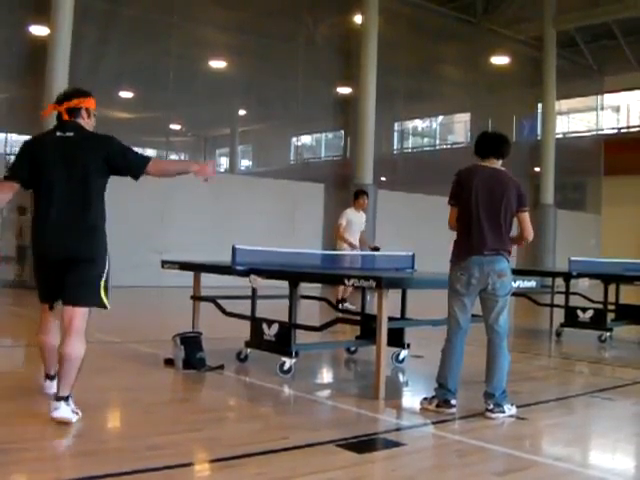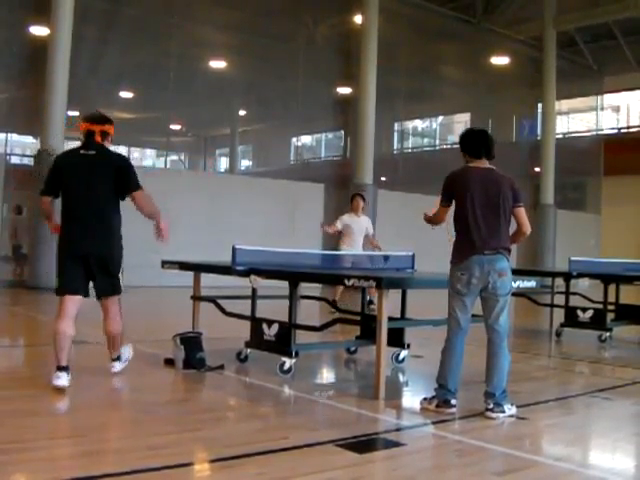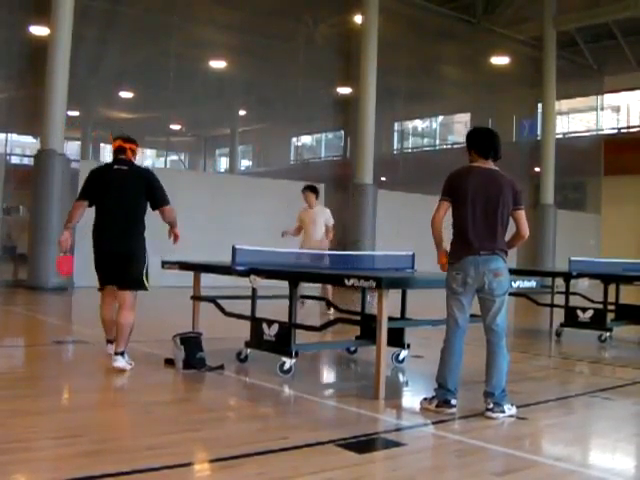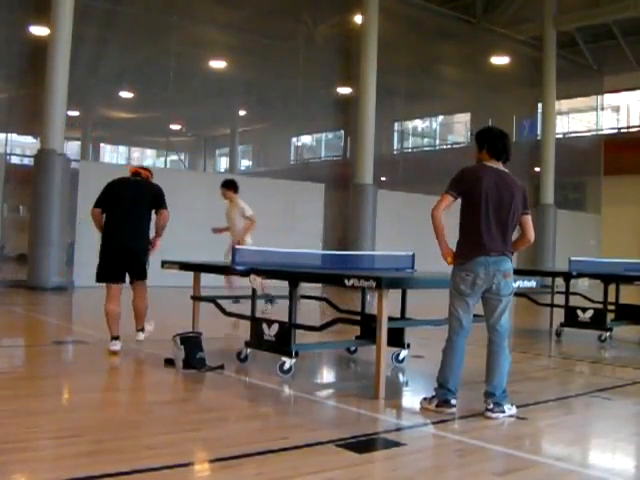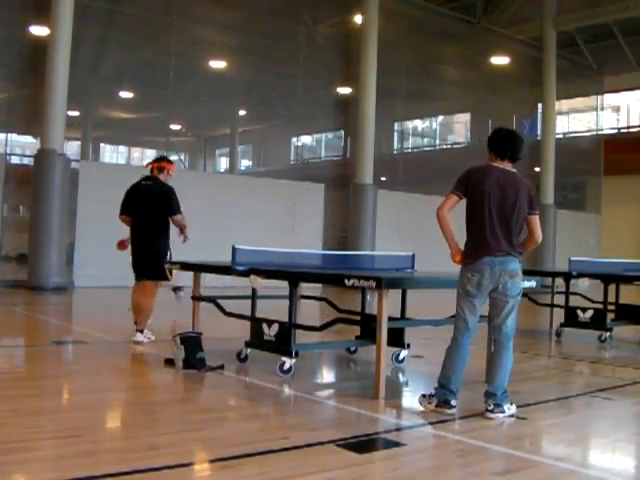
dt=0.5s
person 1, frame 1
left shoulder: (464, 176)
right shoulder: (513, 184)
left elbow: (453, 223)
right elbow: (527, 235)
left hip: (466, 262)
right hip: (498, 264)
left knee: (456, 332)
right knee: (498, 335)
left ankle: (445, 396)
right ankle: (496, 401)
person 1, frame 2
left shoulder: (456, 178)
right shoulder: (506, 182)
left elbow: (439, 218)
right elbow: (525, 229)
left wrist: (428, 217)
left hip: (466, 263)
right hip: (499, 264)
left knee: (456, 332)
right knee: (498, 335)
left ankle: (445, 396)
right ankle: (496, 401)
person 1, frame 3
left shoulder: (458, 177)
right shoulder: (508, 184)
left elbow: (437, 219)
right elbow: (523, 232)
left wrist: (441, 251)
left hip: (462, 263)
right hip: (495, 265)
left knee: (455, 332)
right knee: (496, 335)
left ankle: (445, 397)
right ankle: (496, 401)
person 1, frame 4
left shoulder: (469, 175)
right shoulder: (517, 187)
left elbow: (437, 211)
right elbow: (528, 236)
left wrist: (444, 248)
left hip: (469, 264)
right hip: (502, 267)
left knee: (458, 332)
right knee: (499, 336)
left ankle: (446, 396)
right ankle: (496, 401)
person 1, frame 5
left shoulder: (474, 175)
right shoulder: (524, 187)
left elbow: (442, 211)
right elbow: (536, 237)
left wrist: (455, 248)
left hip: (476, 264)
right hip: (510, 267)
left knee: (462, 333)
right knee: (503, 336)
left ankle: (445, 396)
right ankle: (496, 401)
person 2, frame 1
left shoulder: (35, 146)
right shoulder: (102, 145)
right elbow: (152, 166)
right wrist: (192, 166)
left hip: (46, 247)
right hip: (87, 248)
left knee: (48, 314)
right knee: (75, 325)
left ankle: (50, 379)
right ankle: (63, 400)
person 2, frame 2
left shoulder: (62, 160)
right shoulder: (117, 161)
left elbow: (46, 200)
right elbow: (139, 197)
left wrist: (52, 221)
right wrist: (158, 219)
left hip: (72, 245)
right hip: (107, 246)
left knee: (67, 308)
right knee: (111, 306)
left ankle: (61, 371)
right ankle: (116, 358)
person 2, frame 3
left shoulder: (98, 174)
right shoulder: (146, 176)
left elbow: (81, 204)
right elbow: (166, 209)
left wrist: (67, 229)
right wrist: (174, 226)
left hip: (103, 245)
right hip: (132, 246)
left knee: (108, 295)
right knee: (127, 302)
left ankle: (111, 343)
right ankle: (119, 355)
person 2, frame 4
left shoulder: (113, 184)
right shoulder: (154, 188)
left elbow: (96, 211)
right elbow: (163, 214)
right wrist: (157, 236)
left hip: (111, 243)
right hip: (138, 244)
left knee: (113, 292)
right knee: (139, 287)
left ankle: (114, 340)
right ankle: (140, 330)
person 2, frame 5
left shoulder: (133, 188)
right shoulder: (165, 190)
left elbow: (123, 217)
right elbow: (176, 217)
right wrist: (183, 228)
left hip: (138, 244)
right hip: (158, 245)
left knee: (141, 283)
right knee: (150, 288)
left ankle: (139, 322)
right ankle: (140, 331)
person 3, frame 1
left shoulder: (363, 216)
right shoulder: (347, 213)
right elbow: (338, 232)
left wrist: (368, 245)
right wrist: (349, 243)
left hip: (356, 249)
right hip: (344, 248)
left ankle: (344, 300)
right ankle: (338, 301)
person 3, frame 2
left shoulder: (367, 220)
right shoulder: (345, 218)
left elbow: (370, 238)
right elbow: (332, 229)
left wrist: (380, 249)
right wrist: (326, 228)
left hip: (359, 253)
right hip: (345, 252)
left ankle: (371, 302)
right ankle: (335, 302)
person 3, frame 3
left shoulder: (324, 211)
right shoulder: (302, 212)
left elbow: (330, 230)
right elbow: (298, 231)
left wrist: (327, 242)
right wrist: (289, 232)
left hip: (321, 249)
right hip: (305, 248)
left ankle: (329, 305)
person 3, frame 4
left shoulder: (240, 205)
right shoulder: (230, 205)
left elbow: (253, 221)
left wrist: (242, 237)
right wrist: (222, 229)
left hip: (242, 242)
right hip: (236, 242)
right ankle: (267, 297)
person 3, frame 5
left shoulder: (148, 204)
right shoulder: (157, 202)
left wrist: (129, 239)
left hip: (151, 242)
right hip: (155, 242)
right knee: (142, 273)
left ankle: (175, 287)
